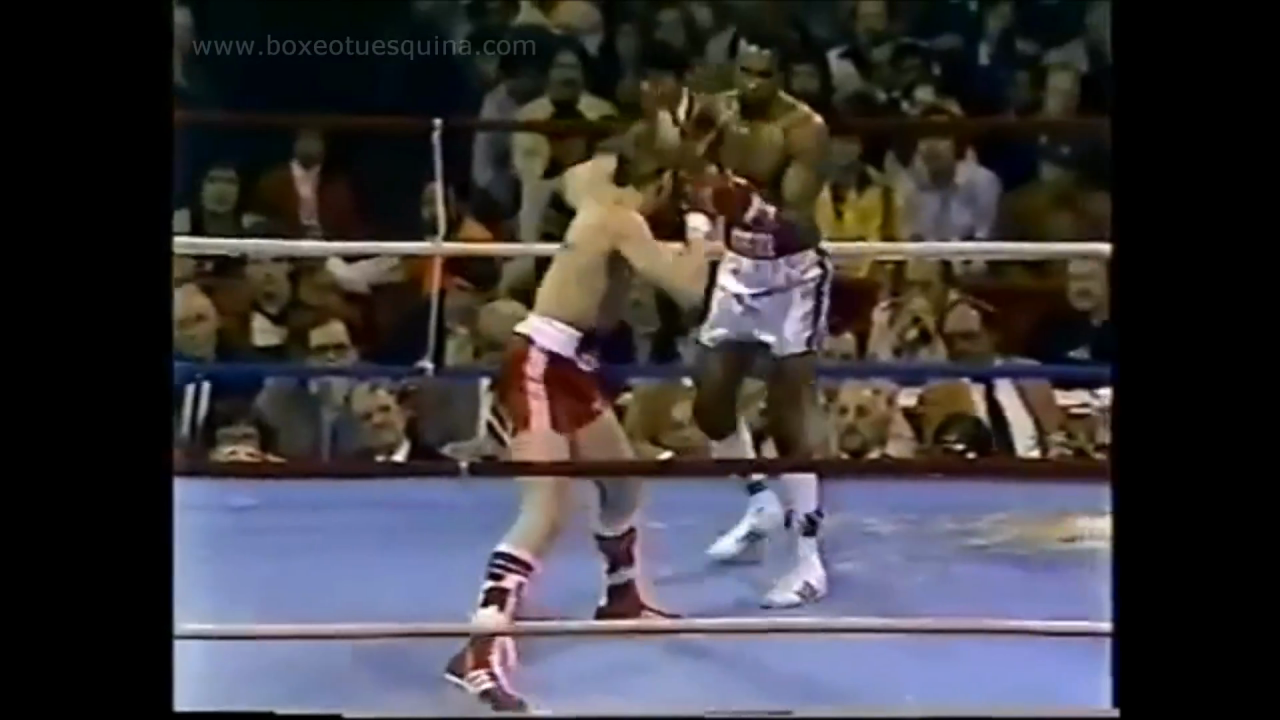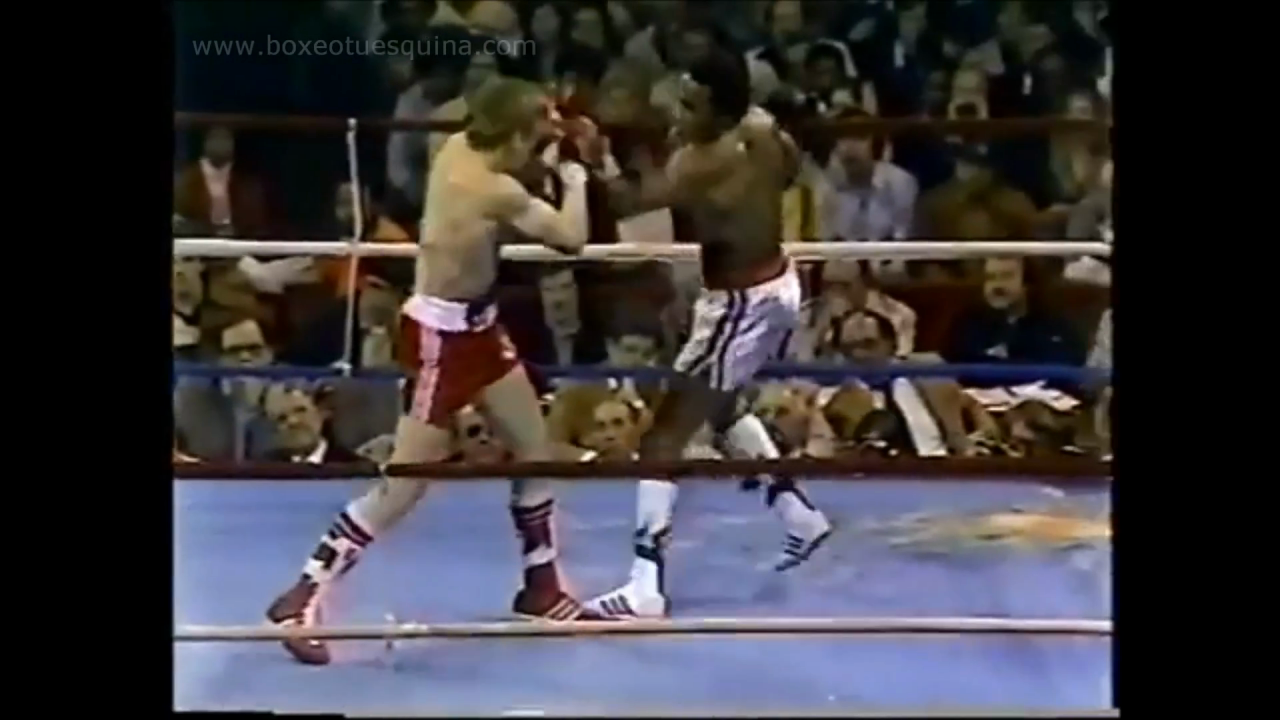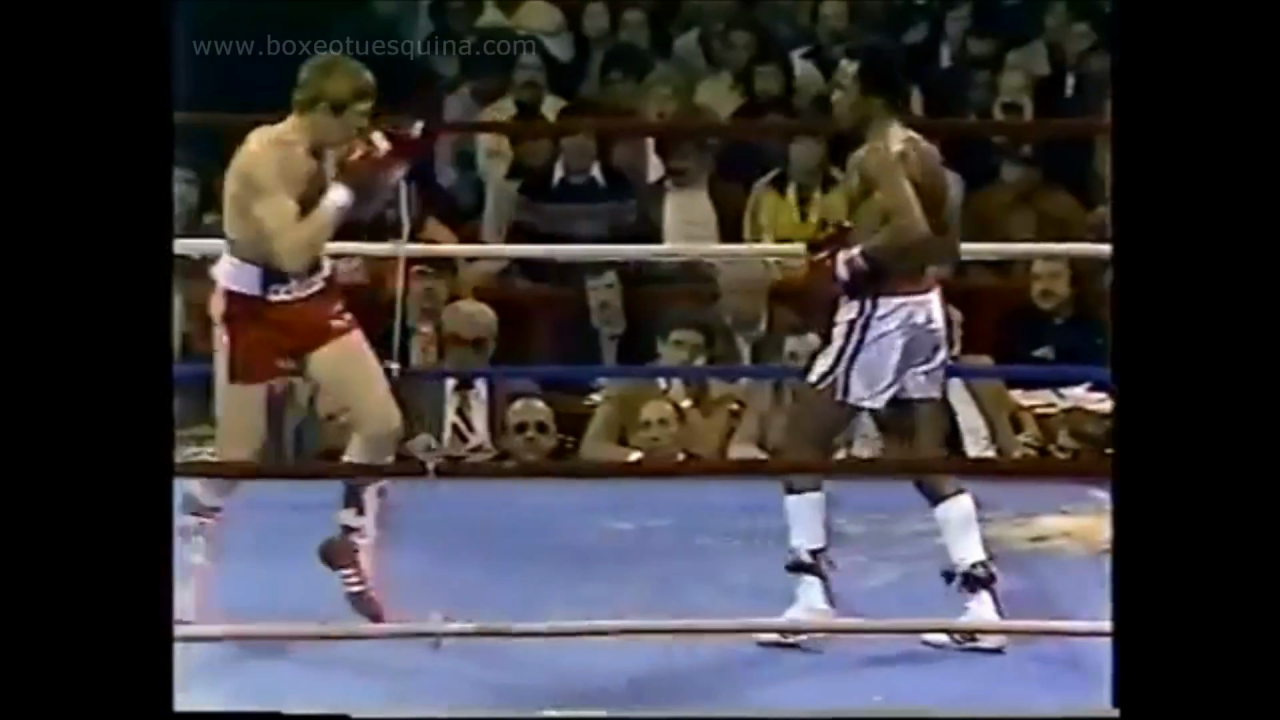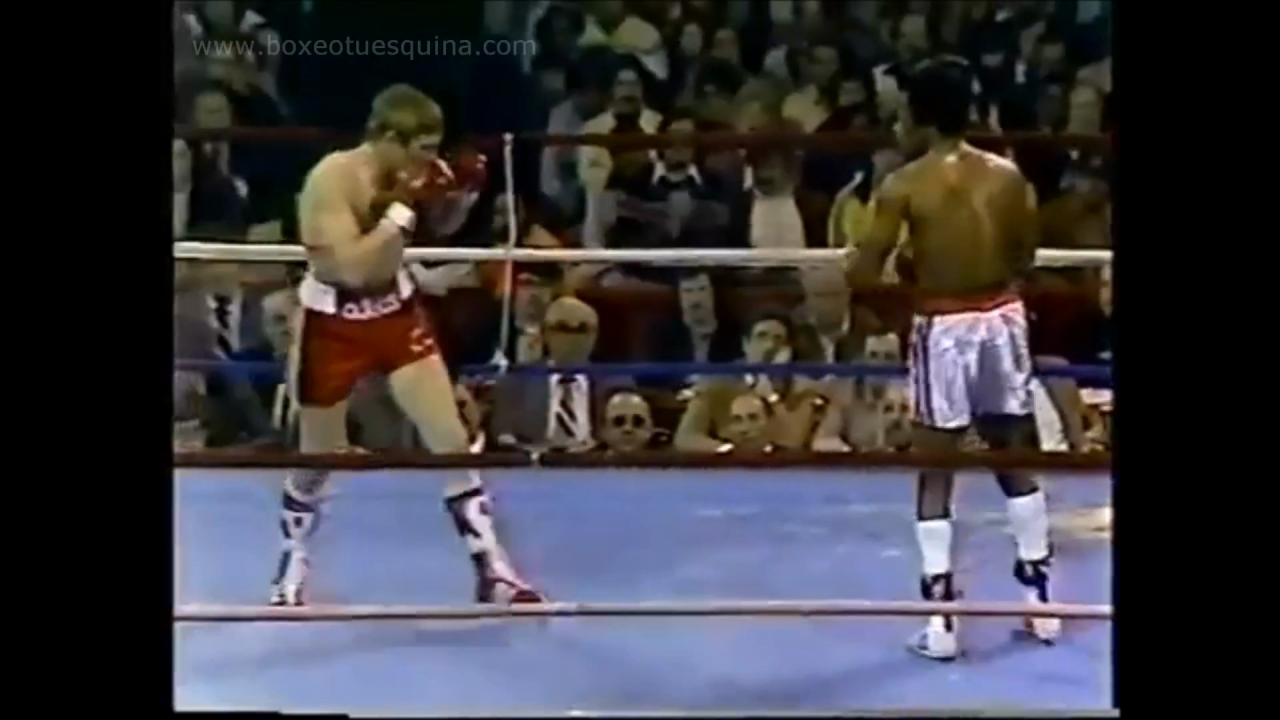
dt=0.5s
person 1, frame 1
left shoulder: (804, 128)
right shoulder: (717, 111)
left elbow: (800, 220)
left wrist: (754, 209)
left hip: (793, 272)
right hip: (738, 270)
left knee: (786, 415)
right knee: (711, 400)
left ankle: (809, 561)
right ankle: (761, 502)
person 1, frame 2
left shoulder: (700, 161)
right shoulder: (762, 127)
left elbow: (627, 200)
right elbow: (790, 166)
left hip: (739, 305)
right hip: (777, 290)
left knee: (662, 438)
right knee: (722, 411)
right ankle: (798, 509)
person 1, frame 3
left shoulder: (876, 156)
right shoulder: (917, 150)
left elbow: (909, 228)
right elbow: (944, 238)
left wrist: (849, 262)
left hip: (880, 314)
right hip: (922, 309)
left knee: (801, 446)
right knee: (928, 463)
left ankle: (811, 597)
right ankle: (983, 606)
person 1, frame 4
left shoulder: (903, 188)
right shoulder: (1008, 175)
left elbow: (864, 274)
right elbow: (1023, 258)
left wrist: (861, 266)
left hip: (944, 330)
right hip: (1004, 320)
left knee: (935, 475)
right knee: (1017, 465)
left ankle: (940, 621)
right ankle: (1039, 598)
person 2, frame 1
left shoulder: (600, 196)
right shoulder: (625, 222)
right elbow: (689, 290)
right wrist: (700, 221)
left hip: (570, 362)
right hip: (543, 365)
left knee: (624, 479)
right knee: (545, 513)
left ankle: (622, 599)
right ankle: (480, 652)
person 2, frame 2
left shoulder: (460, 149)
right shoulder: (493, 188)
right elbow: (571, 238)
left wrist: (547, 144)
right wrist: (575, 172)
left hip: (476, 325)
right hip: (442, 337)
left knee: (536, 450)
right knee: (400, 490)
left ankle: (542, 590)
right ankle: (300, 601)
person 2, frame 3
left shoulder: (332, 147)
right shoulder: (263, 159)
left elbow: (364, 211)
right elbow: (292, 248)
left wrist: (388, 169)
right wrist: (342, 190)
left hip: (313, 296)
right hip: (251, 304)
left knee: (383, 425)
right knee: (236, 454)
left ankle: (349, 545)
person 2, frame 4
left shoulder: (407, 172)
right shoulder: (331, 180)
left elbow: (438, 225)
right elbow: (353, 268)
left wrist: (461, 189)
right wrist: (406, 209)
left hip: (397, 315)
right hip: (334, 322)
left knee: (452, 444)
right knee: (317, 458)
left ankle: (492, 572)
right ankle: (294, 562)
